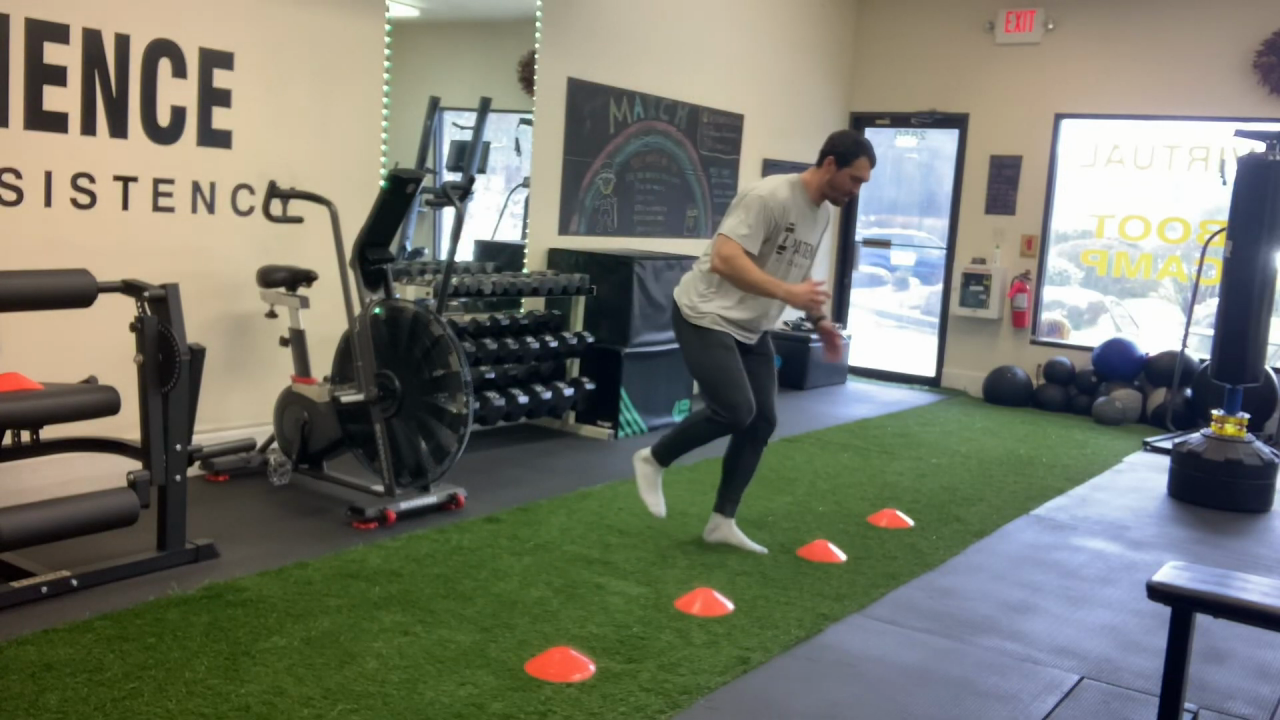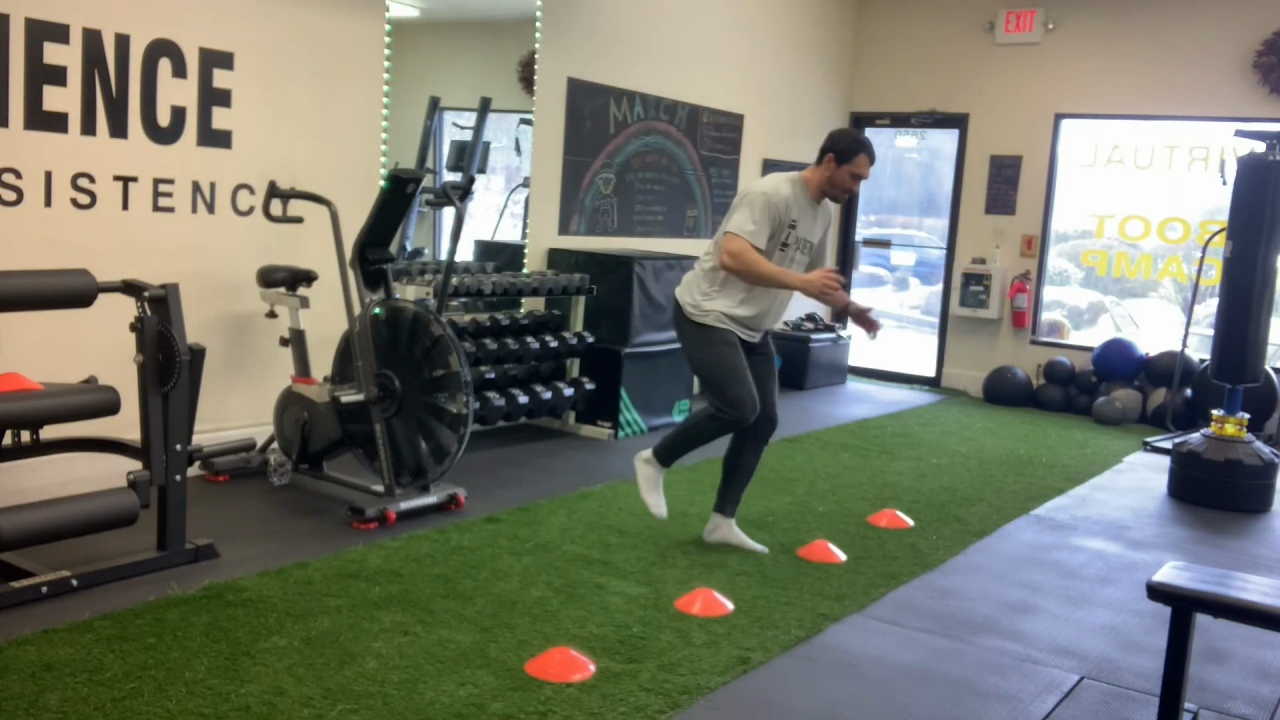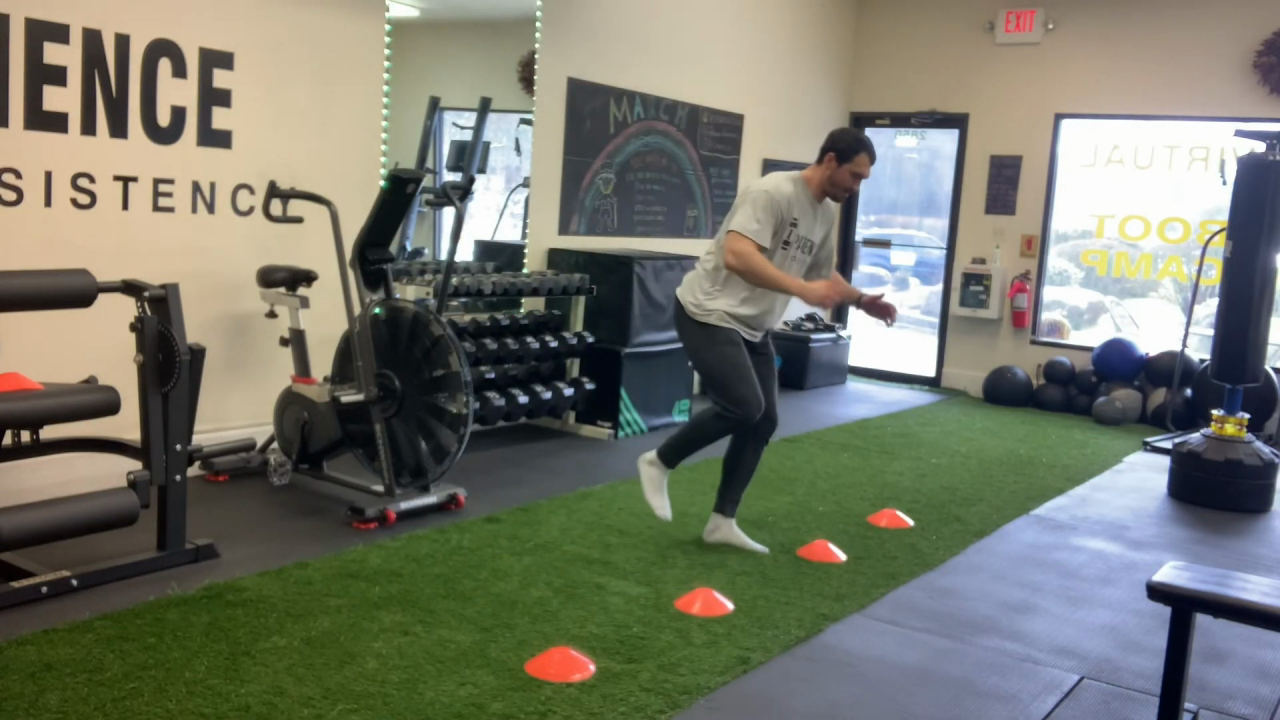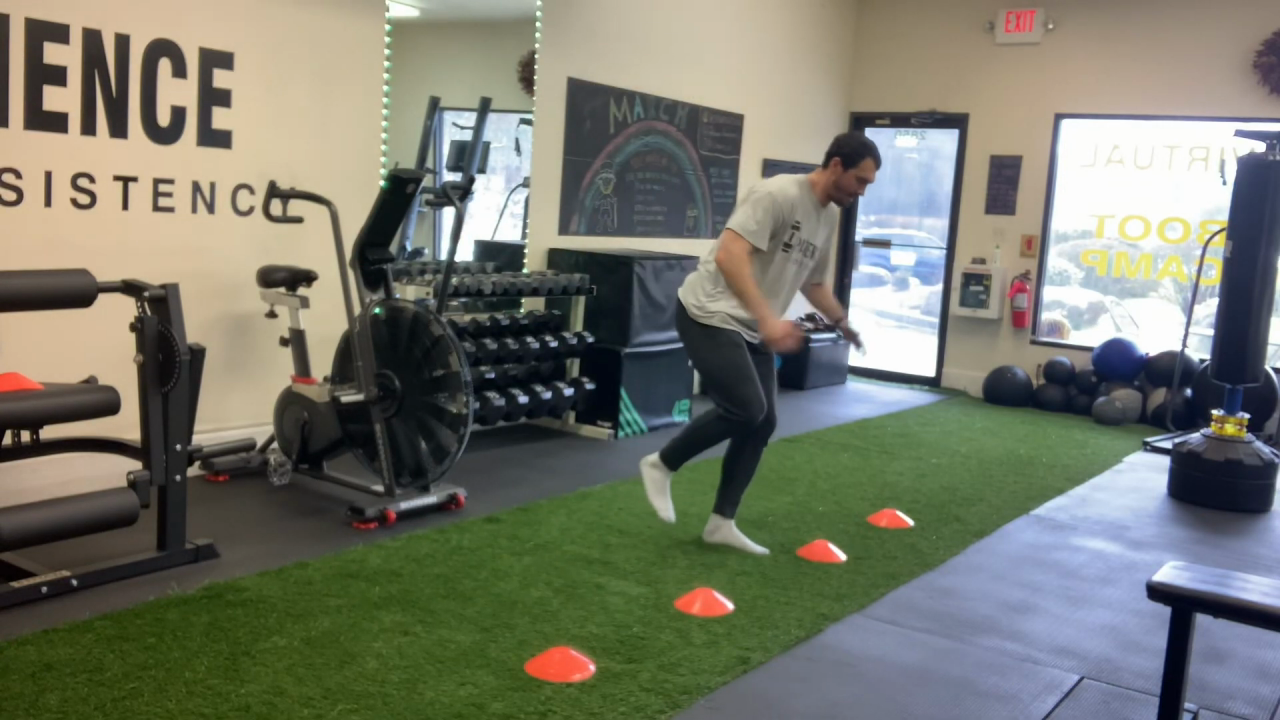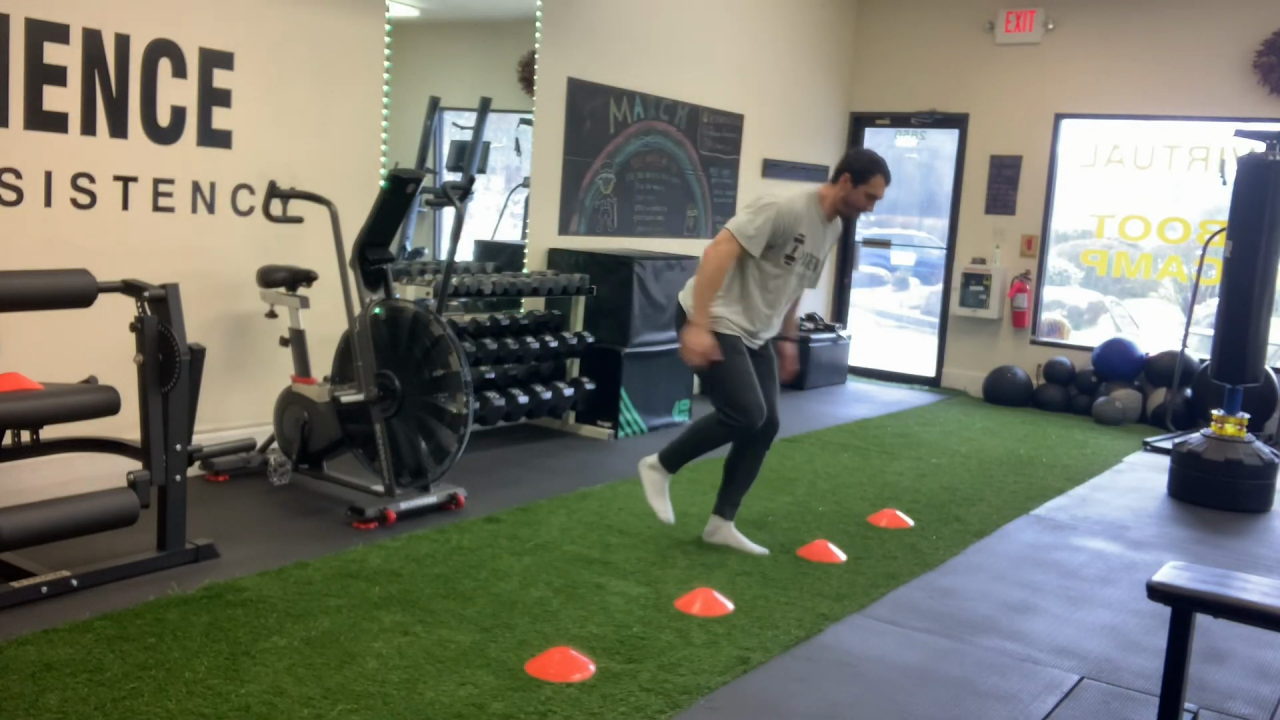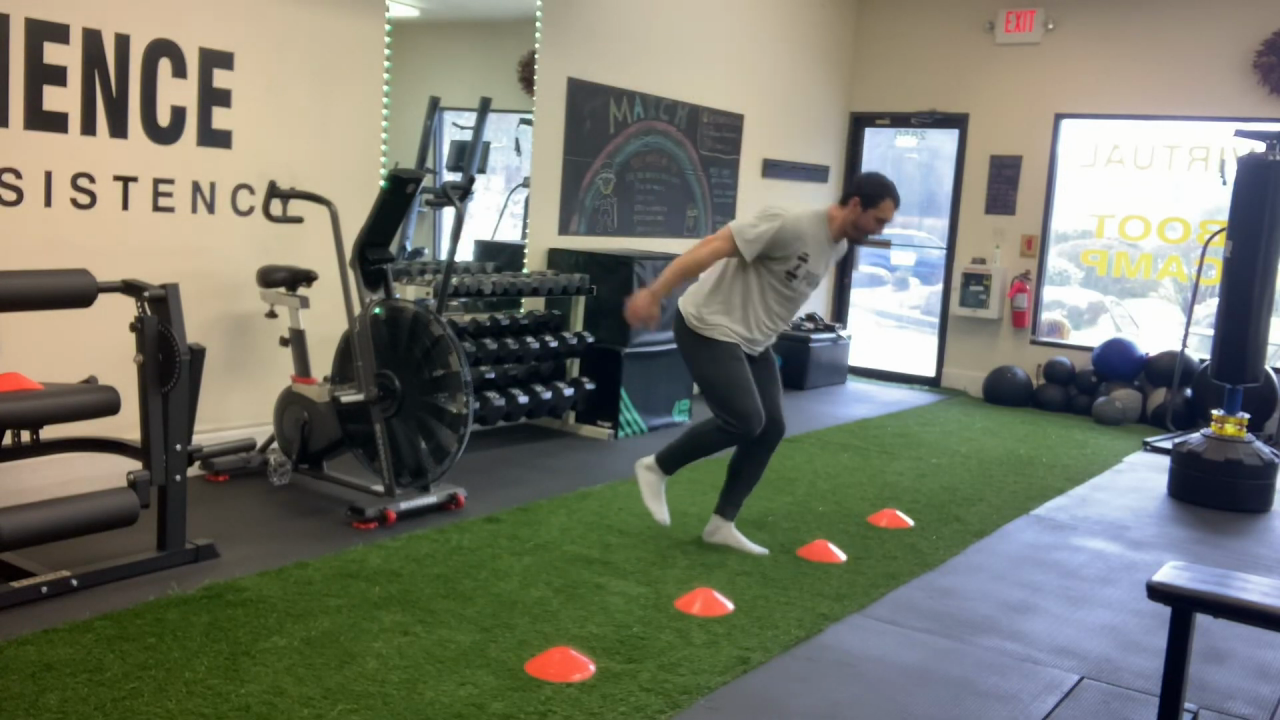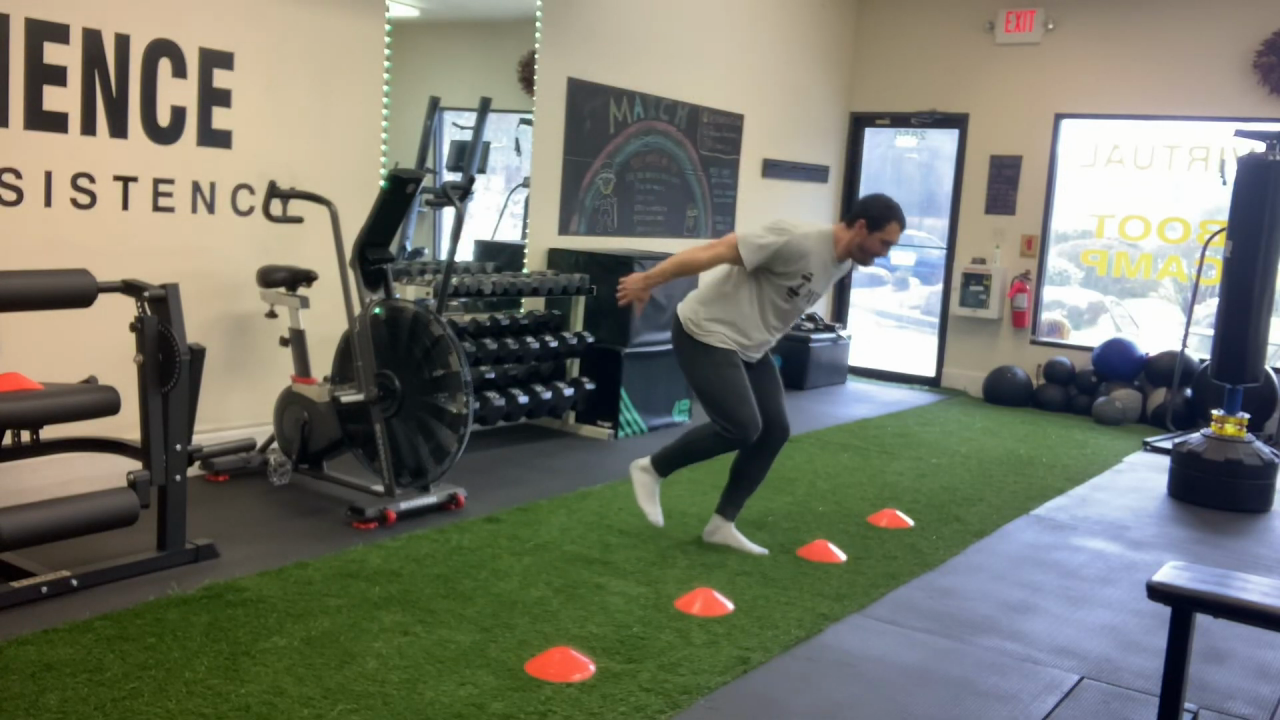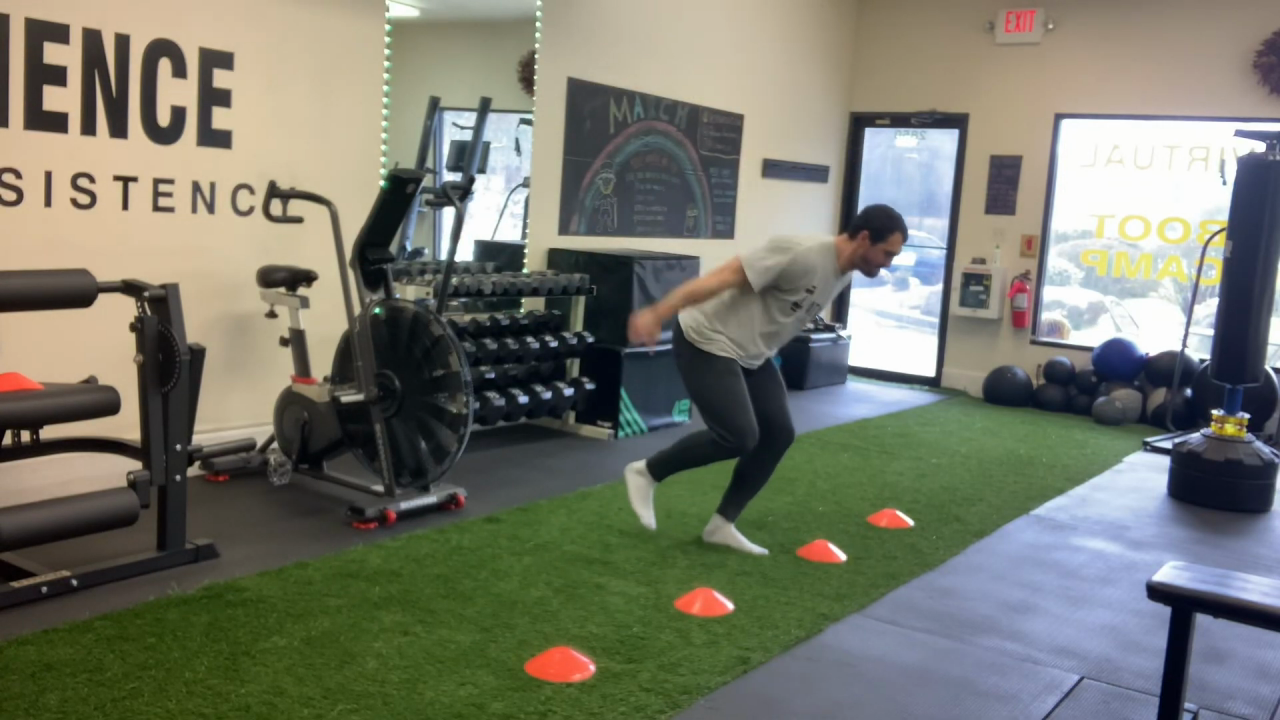
dt=0.1s
person 1, frame 1
left shoulder: (824, 214)
right shoulder: (768, 197)
right elbow: (724, 258)
left wrist: (820, 320)
right wrist: (787, 295)
left hip: (752, 327)
right hip: (707, 316)
left knee: (761, 421)
right knee: (735, 411)
left ankle: (722, 522)
right ankle: (653, 459)
person 1, frame 2
left shoulder: (825, 213)
right shoulder: (770, 195)
left elbow: (814, 272)
right elbow: (731, 256)
left wrist: (848, 307)
right wrist: (802, 282)
left hip: (752, 327)
right hip: (708, 314)
left knee: (762, 421)
right knee: (738, 408)
left ankle: (722, 522)
right ankle: (653, 460)
person 1, frame 3
left shoulder: (827, 211)
right shoulder: (773, 192)
left elbow: (823, 272)
right elbow: (737, 255)
left wrist: (864, 301)
right wrist: (805, 291)
left hip: (753, 326)
right hip: (710, 313)
left knee: (763, 421)
right knee: (743, 408)
left ankle: (722, 523)
right ankle: (658, 462)
person 1, frame 4
left shoulder: (830, 216)
right shoulder: (777, 195)
left elbow: (812, 280)
right elbow: (730, 254)
left wrist: (843, 324)
right wrist: (767, 317)
left hip: (751, 328)
right hip: (714, 318)
left knee: (761, 421)
right knee: (745, 409)
left ankle: (721, 522)
right ankle: (660, 465)
person 1, frame 5
left shoulder: (833, 228)
right shoulder: (783, 207)
right elbow: (720, 251)
left wrist: (786, 338)
right wrist: (699, 324)
left hip: (753, 332)
right hip: (716, 324)
left knee: (765, 426)
right knee: (746, 415)
left ankle: (721, 524)
right ankle: (660, 466)
person 1, frame 6
left shoulder: (838, 246)
right shoulder: (792, 225)
right elbow: (717, 246)
right wrist: (654, 293)
left hip: (751, 338)
right hip: (710, 328)
left knee: (770, 428)
right knee: (745, 421)
left ankle: (722, 523)
right ankle: (656, 469)
person 1, frame 7
left shoulder: (840, 263)
right shoulder: (797, 240)
right elbow: (721, 250)
right wrist: (647, 280)
left hip: (749, 344)
right hip: (707, 335)
left knee: (774, 431)
right knee: (742, 428)
left ankle: (722, 524)
right ankle: (651, 469)
person 1, frame 8
left shoulder: (841, 275)
right shoulder: (801, 255)
right elbow: (726, 275)
right wrist: (659, 314)
left hip: (746, 350)
right hip: (707, 343)
left knee: (779, 434)
right knee: (740, 436)
left ankle: (722, 525)
right ankle: (646, 472)
